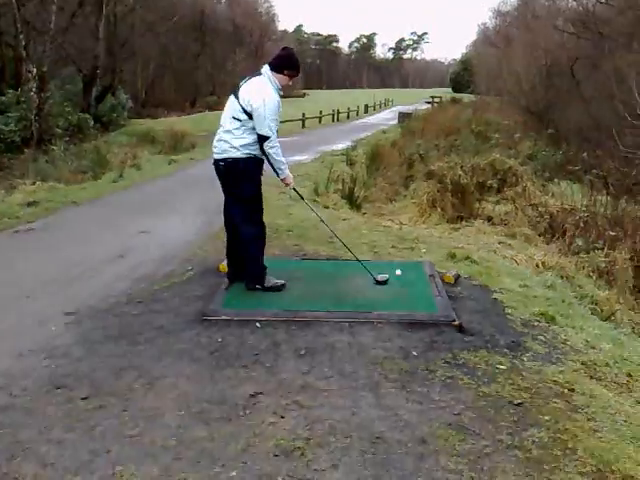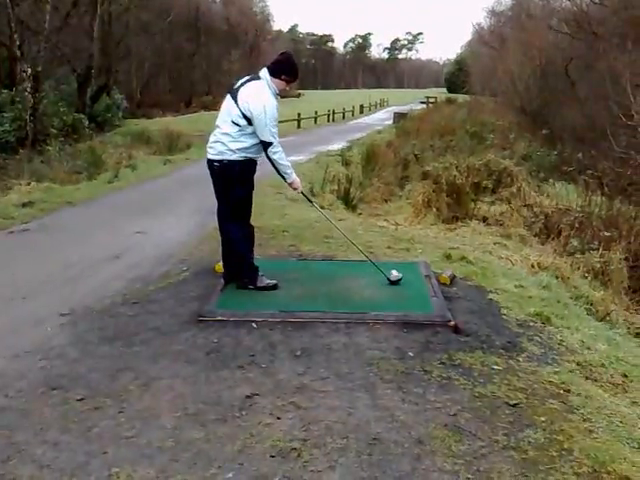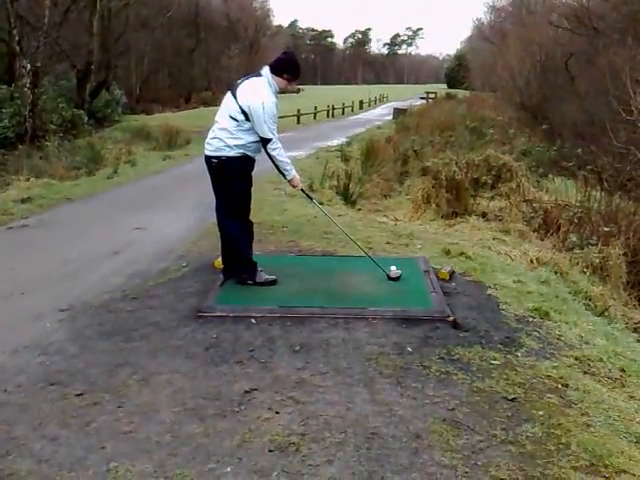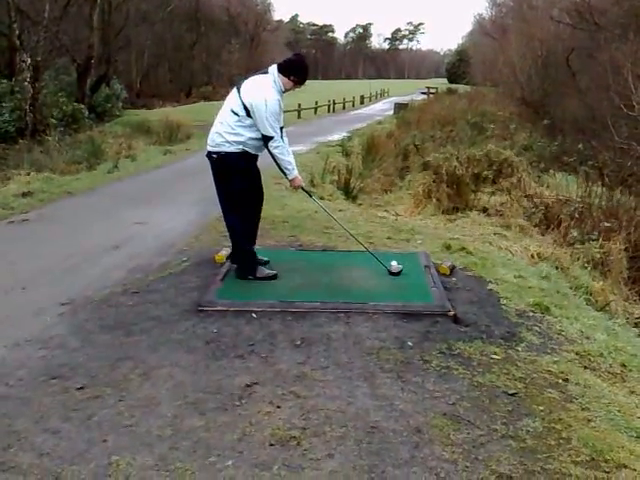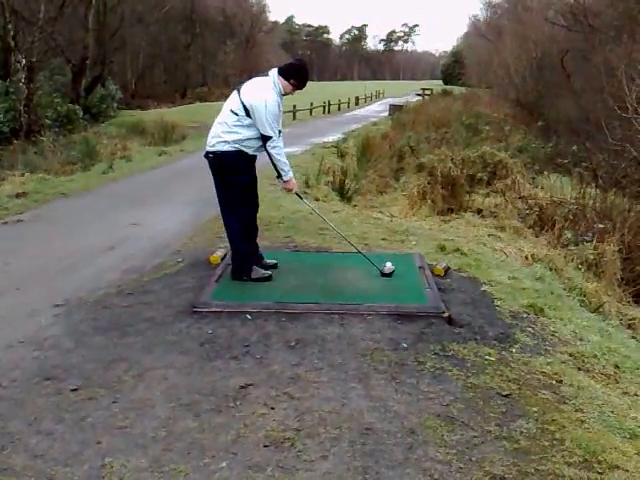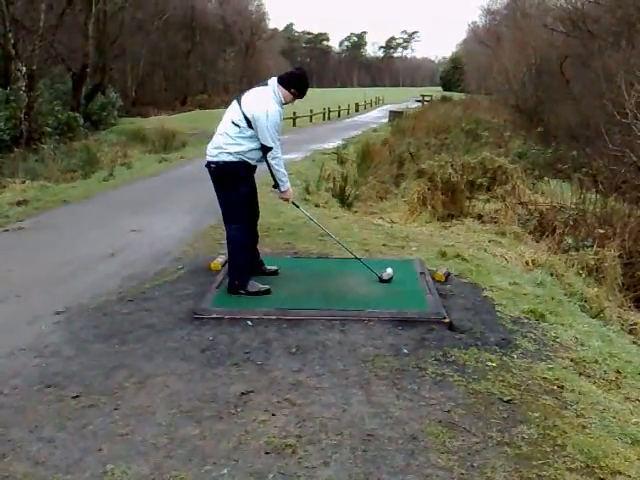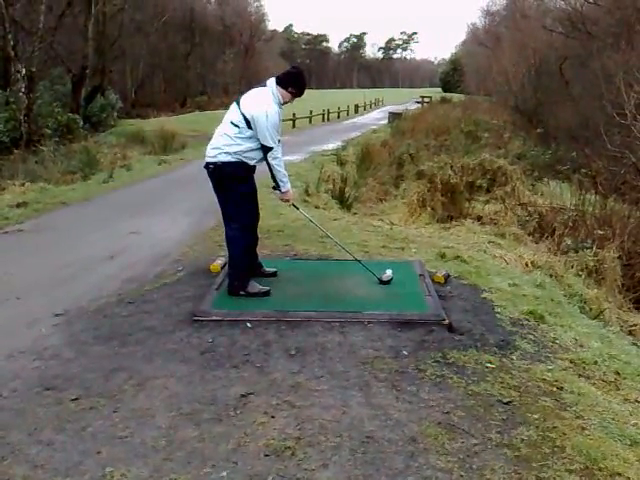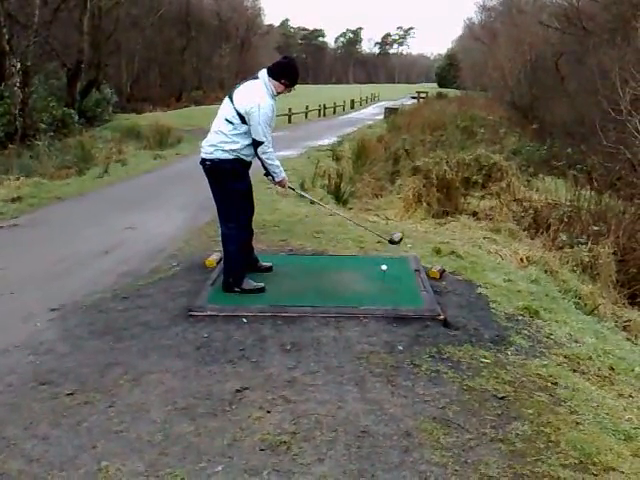
dt=0.4s
person 1, frame 1
left shoulder: (255, 82)
right shoulder: (266, 95)
right elbow: (267, 140)
right wrist: (283, 171)
left hip: (228, 157)
right hip: (239, 160)
left knee: (236, 216)
right knee: (251, 220)
left ankle: (237, 270)
right ankle: (256, 276)
person 1, frame 2
left shoulder: (250, 83)
right shoulder: (264, 100)
right elbow: (271, 145)
right wrist: (291, 176)
left hip: (221, 157)
right hip: (233, 162)
left knee: (230, 218)
right knee: (239, 220)
left ankle: (233, 271)
right ankle: (247, 275)
person 1, frame 3
left shoulder: (256, 83)
right shoulder: (263, 96)
left elbow: (269, 134)
right elbow: (270, 141)
left wrist: (288, 168)
right wrist: (290, 173)
left hip: (223, 155)
right hip: (229, 158)
left knee: (230, 214)
right knee: (238, 216)
left ankle: (232, 267)
right ankle: (246, 271)
person 1, frame 4
left shoulder: (266, 83)
right shoulder: (266, 95)
left elbow: (278, 133)
right elbow: (272, 141)
left wrist: (292, 167)
right wrist: (292, 173)
left hip: (238, 152)
right hip: (229, 153)
left knee: (252, 204)
right knee: (240, 210)
left ankle: (243, 255)
right ankle: (247, 266)
person 1, frame 5
left shoulder: (266, 85)
right shoulder: (266, 96)
left elbow: (274, 135)
right elbow: (271, 141)
left wrist: (285, 172)
right wrist: (287, 175)
left hip: (237, 152)
right hip: (228, 153)
left knee: (248, 207)
right knee: (239, 211)
left ankle: (252, 256)
right ankle: (243, 267)
person 1, frame 6
left shoulder: (263, 93)
right shoulder: (269, 107)
left elbow: (270, 147)
right elbow: (271, 151)
left wrist: (280, 182)
right wrist: (284, 185)
left hip: (232, 160)
right hip: (229, 163)
left knee: (249, 215)
right knee: (239, 220)
left ankle: (252, 262)
right ankle: (239, 280)
person 1, frame 7
left shoulder: (262, 94)
right shoulder: (268, 108)
left elbow: (270, 146)
right elbow: (272, 151)
left wrist: (280, 182)
right wrist: (284, 186)
left hip: (232, 162)
right hip: (228, 165)
left knee: (249, 217)
right knee: (239, 222)
left ankle: (251, 265)
right ankle: (239, 282)
person 1, frame 8
left shoulder: (255, 86)
right shoulder: (261, 101)
left elbow: (259, 140)
right elbow: (262, 146)
left wrist: (273, 170)
right wrist: (278, 174)
left hip: (226, 158)
right hip: (224, 161)
left knee: (244, 213)
right knee: (234, 219)
left ankle: (247, 260)
right ankle: (234, 278)
